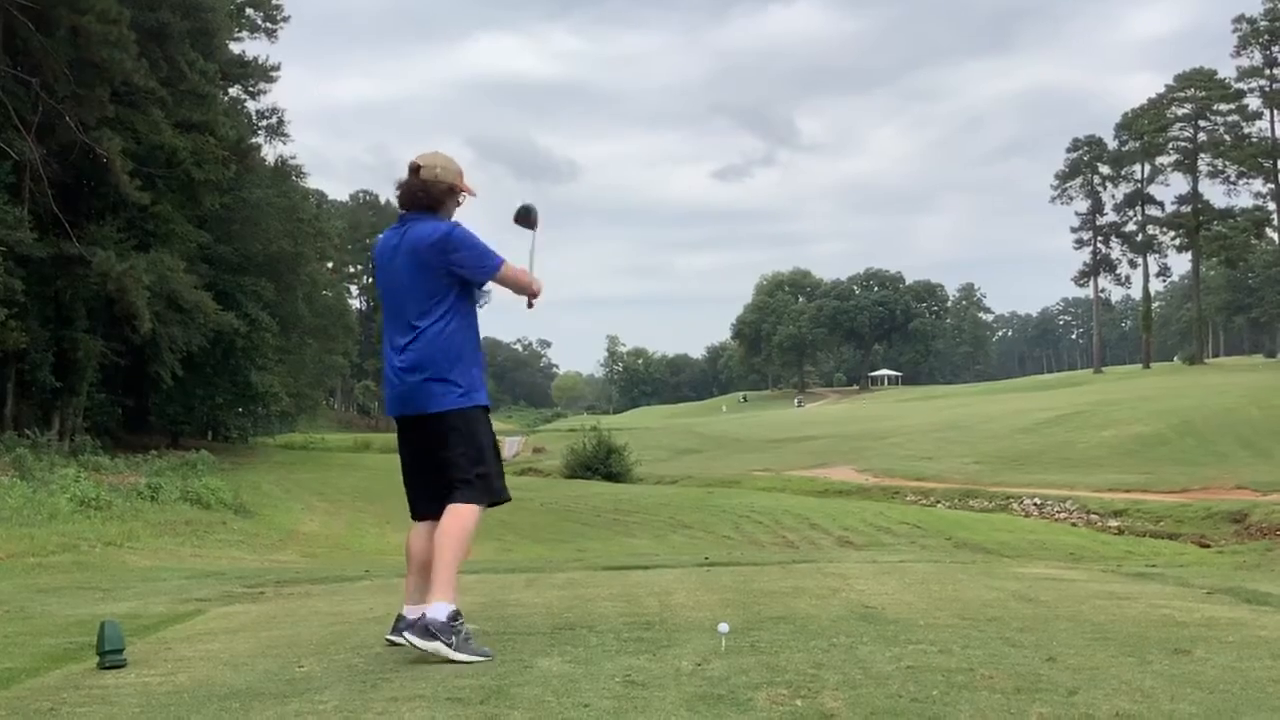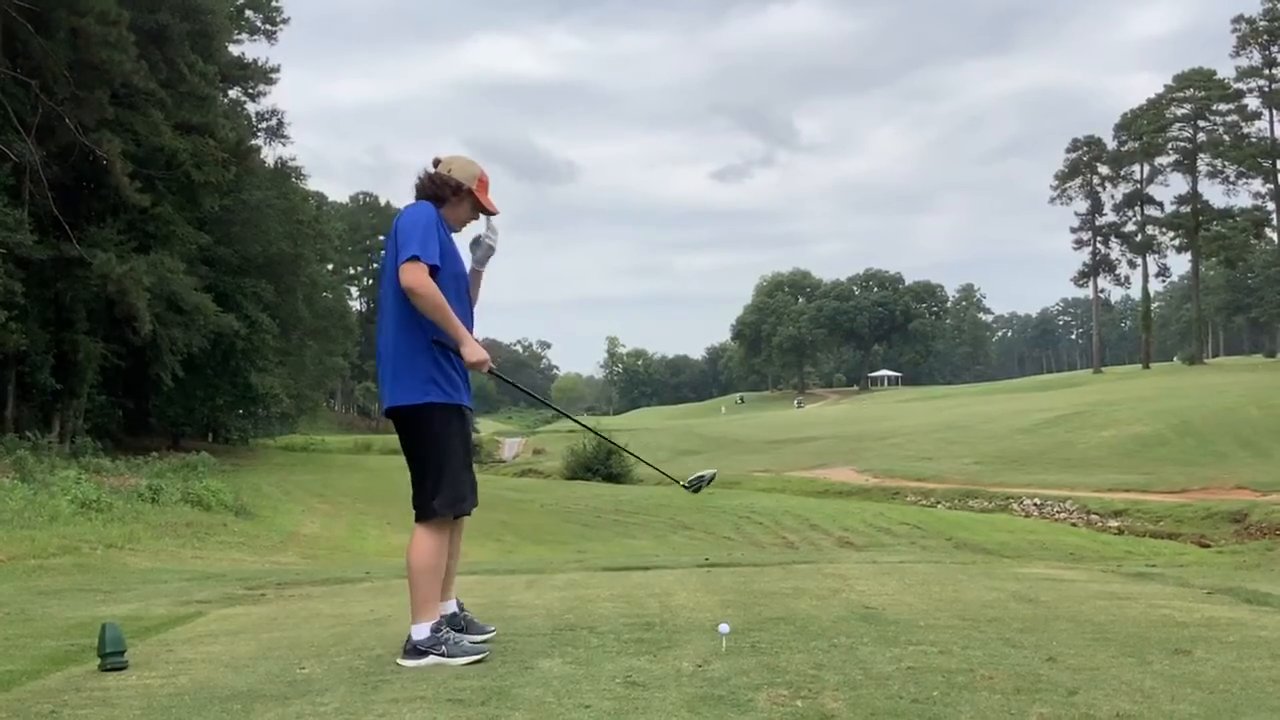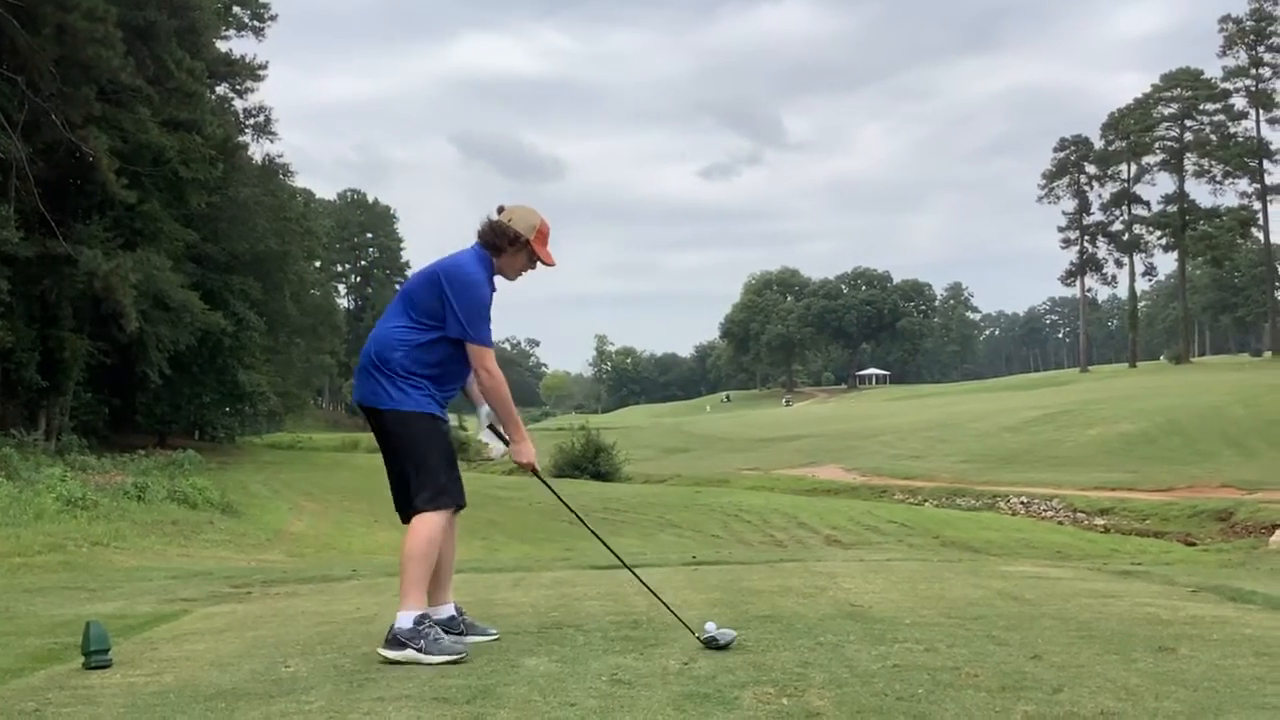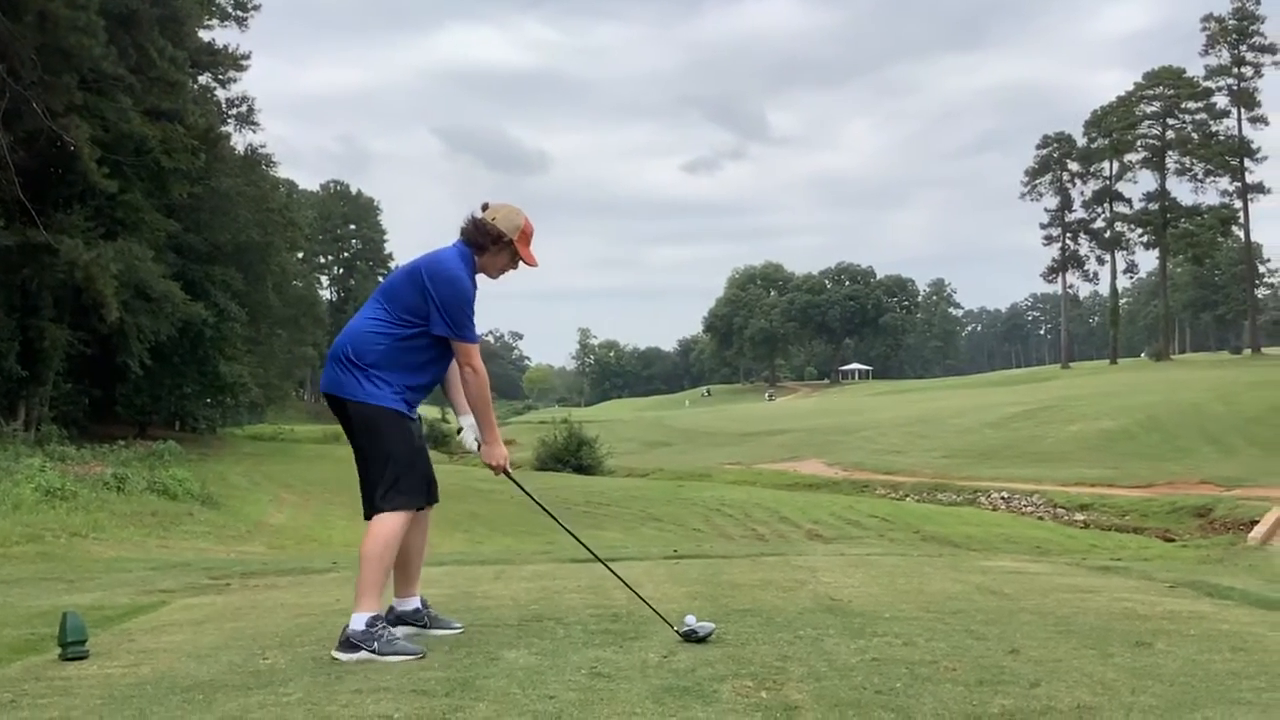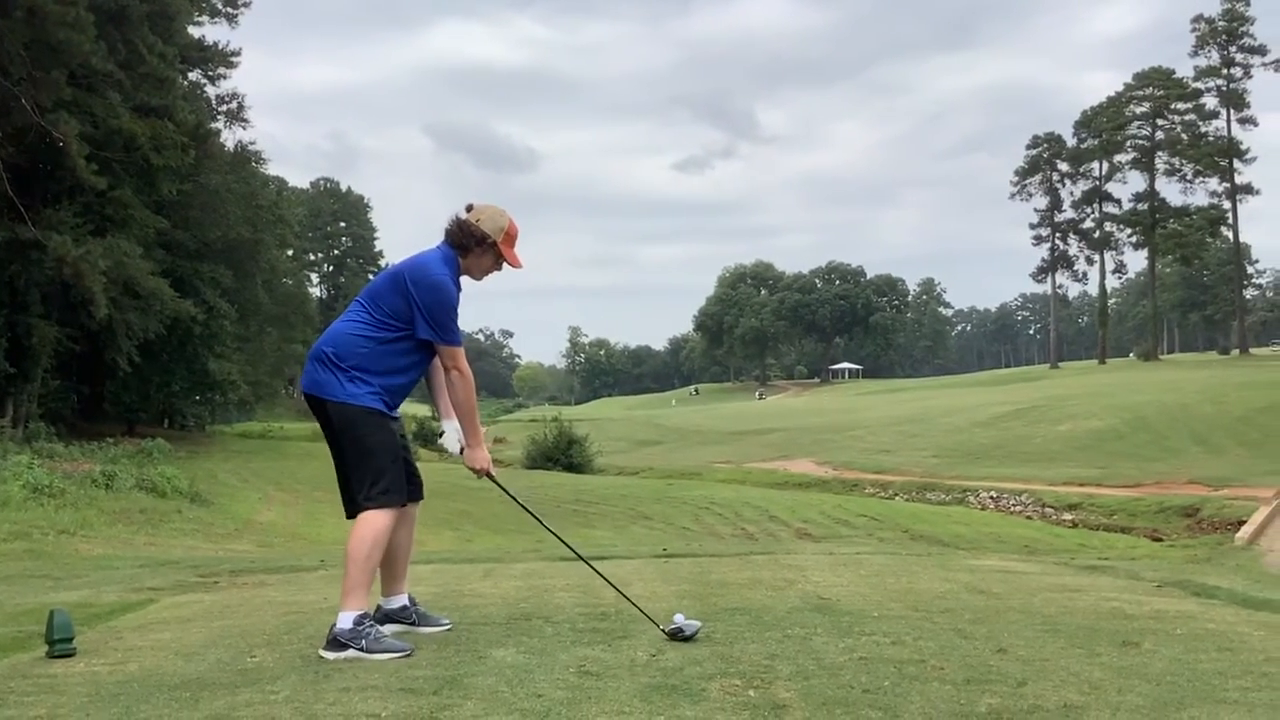
dt=0.7s
person 1, frame 1
left shoulder: (384, 246)
right shoulder: (447, 237)
right elbow: (518, 280)
left wrist: (469, 287)
right wrist: (533, 286)
left hip: (406, 393)
right hip: (451, 389)
left knee: (427, 506)
right knee: (469, 495)
left ankle: (413, 614)
right ankle: (436, 615)
person 1, frame 2
left shoulder: (430, 232)
right shoulder: (419, 215)
left elbow: (457, 305)
right elbow: (414, 280)
left wrist: (477, 265)
right wrist: (466, 341)
left hip: (438, 385)
right hip: (425, 386)
left knee: (454, 503)
right knee: (437, 510)
left ankle: (443, 609)
right ankle: (423, 636)
person 1, frame 3
left shoulder: (470, 271)
right shoulder: (468, 276)
left elbow: (466, 361)
right elbow: (485, 369)
left wrist: (486, 412)
right wrist: (518, 436)
left hip: (410, 391)
right hip: (398, 391)
left knee: (444, 505)
right knee: (433, 504)
left ankle: (442, 613)
right ankle: (407, 626)
person 1, frame 4
left shoulder: (450, 268)
right shoulder: (451, 274)
left elbow: (450, 357)
right elbow: (471, 366)
left wrist: (466, 420)
right wrist: (492, 439)
left hip: (378, 385)
right hip: (365, 383)
left knee: (419, 498)
right knee: (396, 502)
left ankle: (407, 607)
right ankle: (361, 628)
person 1, frame 5
left shoulder: (434, 271)
right shoulder: (434, 278)
left elbow: (436, 360)
right elbow: (457, 369)
left wrist: (451, 425)
right wrist: (475, 443)
left hip: (359, 387)
right hip: (346, 384)
left knee: (405, 494)
right knee: (382, 500)
left ankle: (395, 605)
right ankle: (349, 626)
